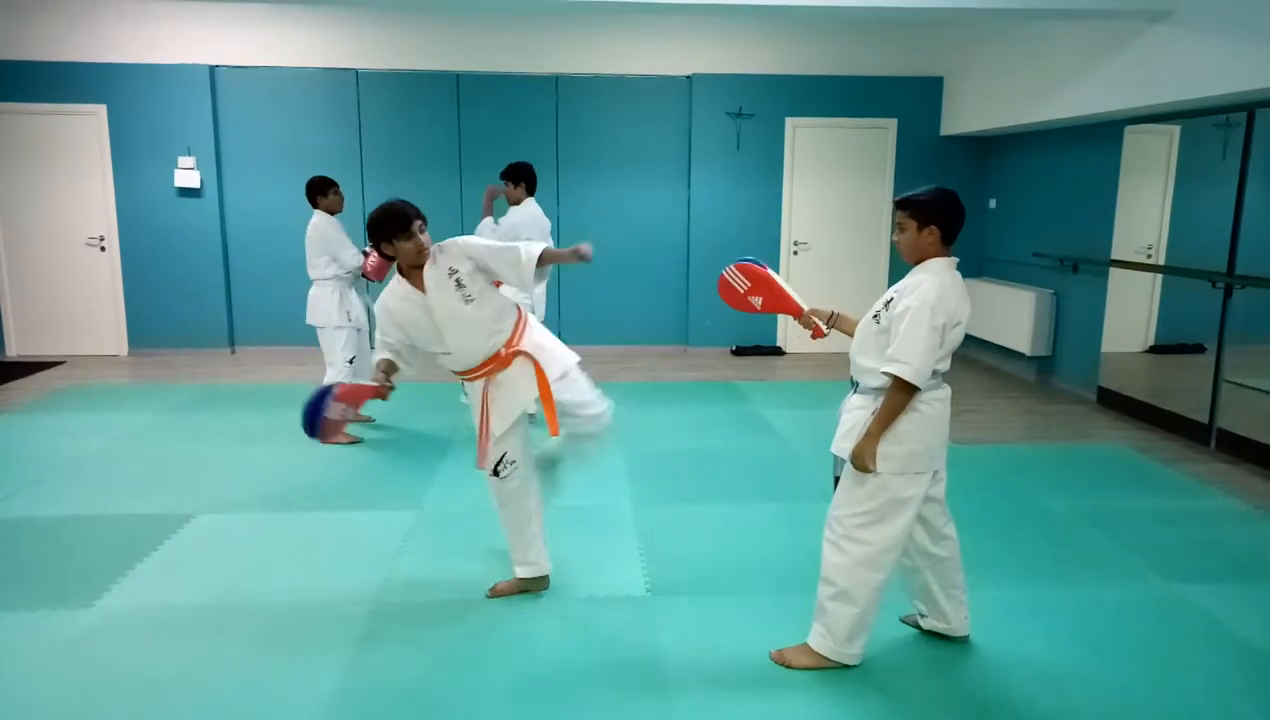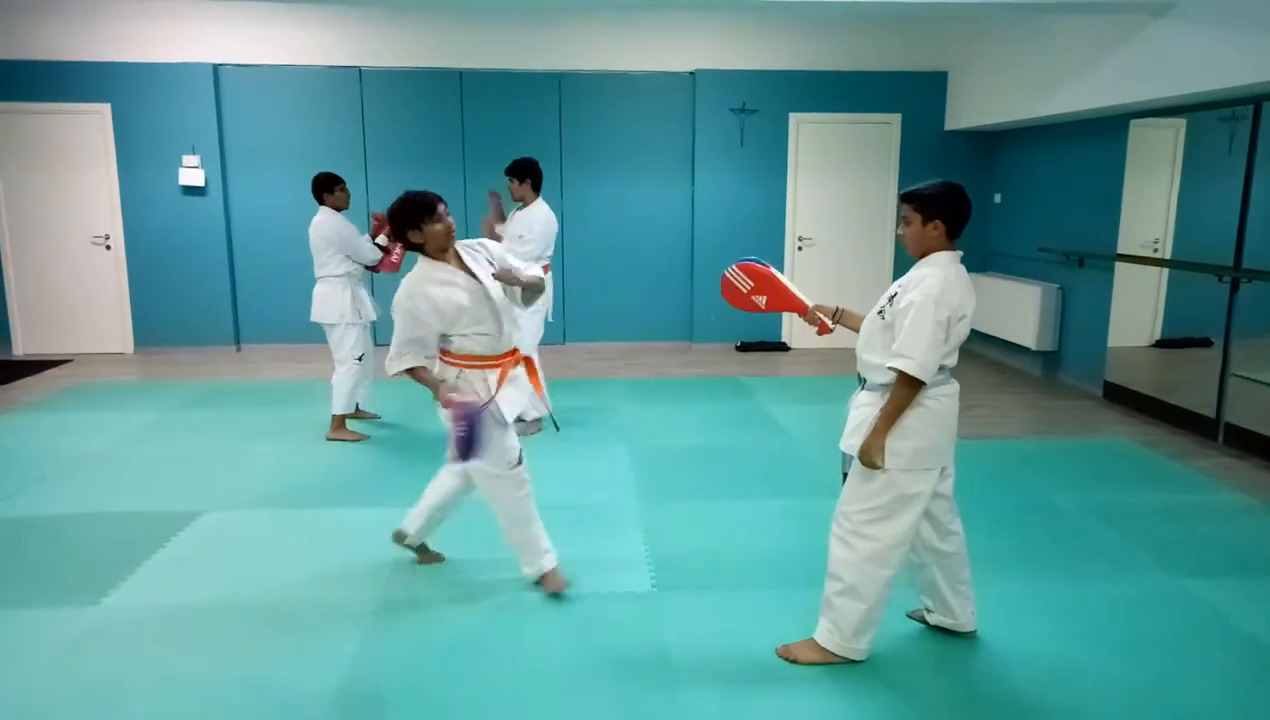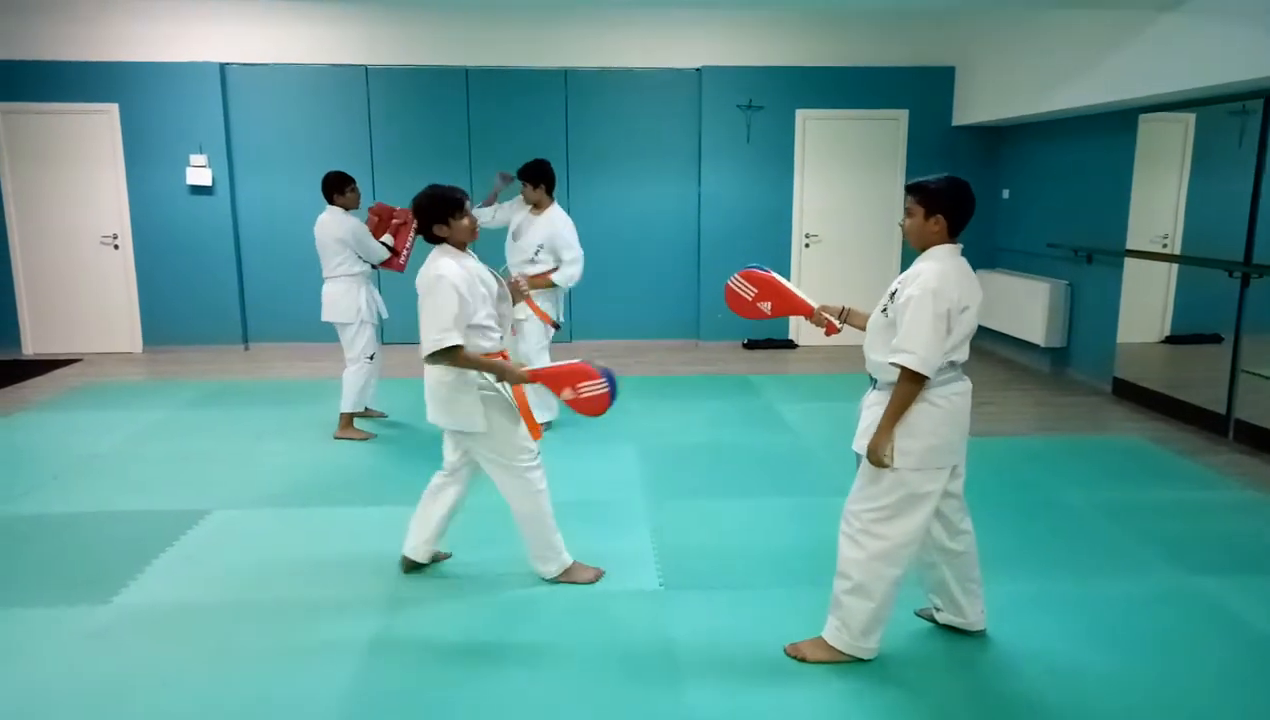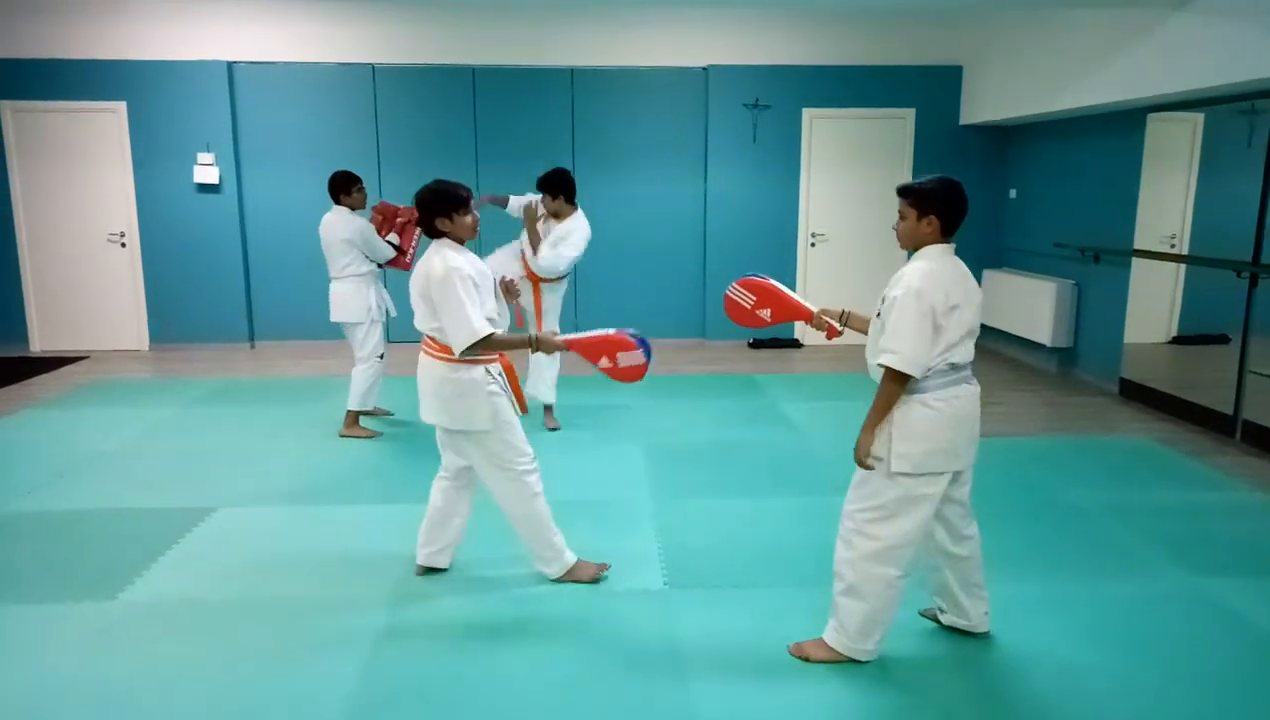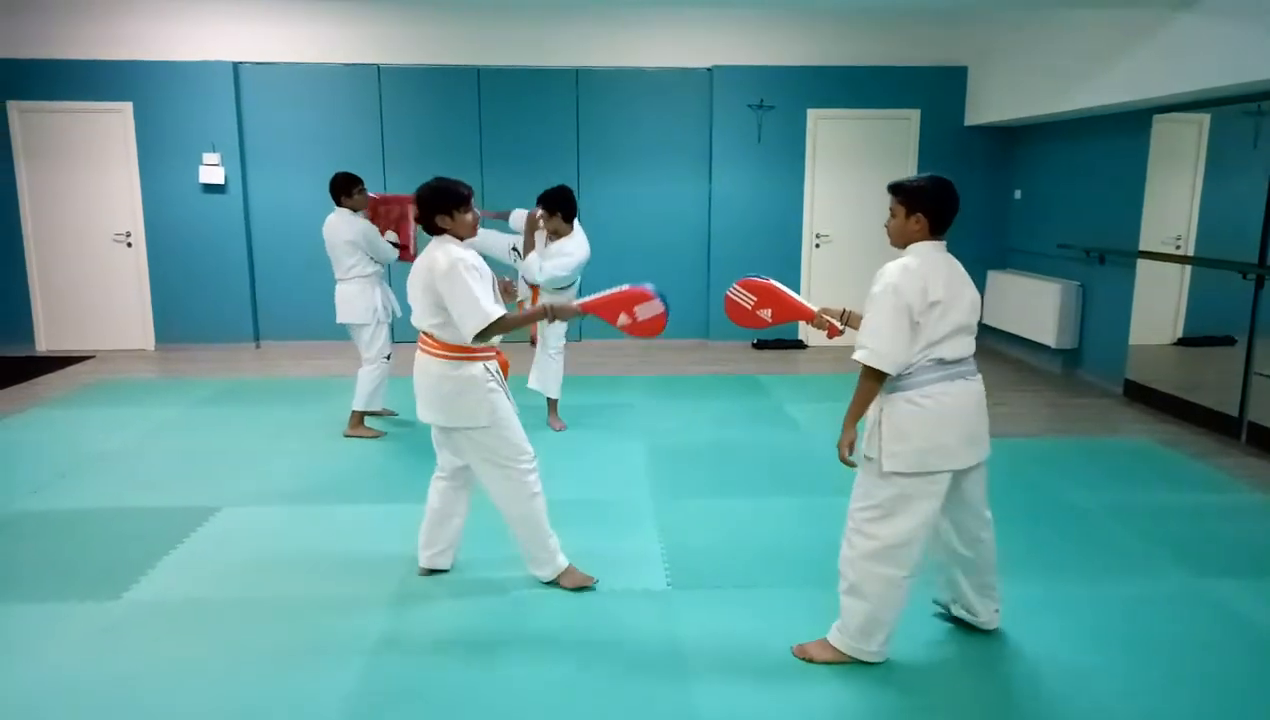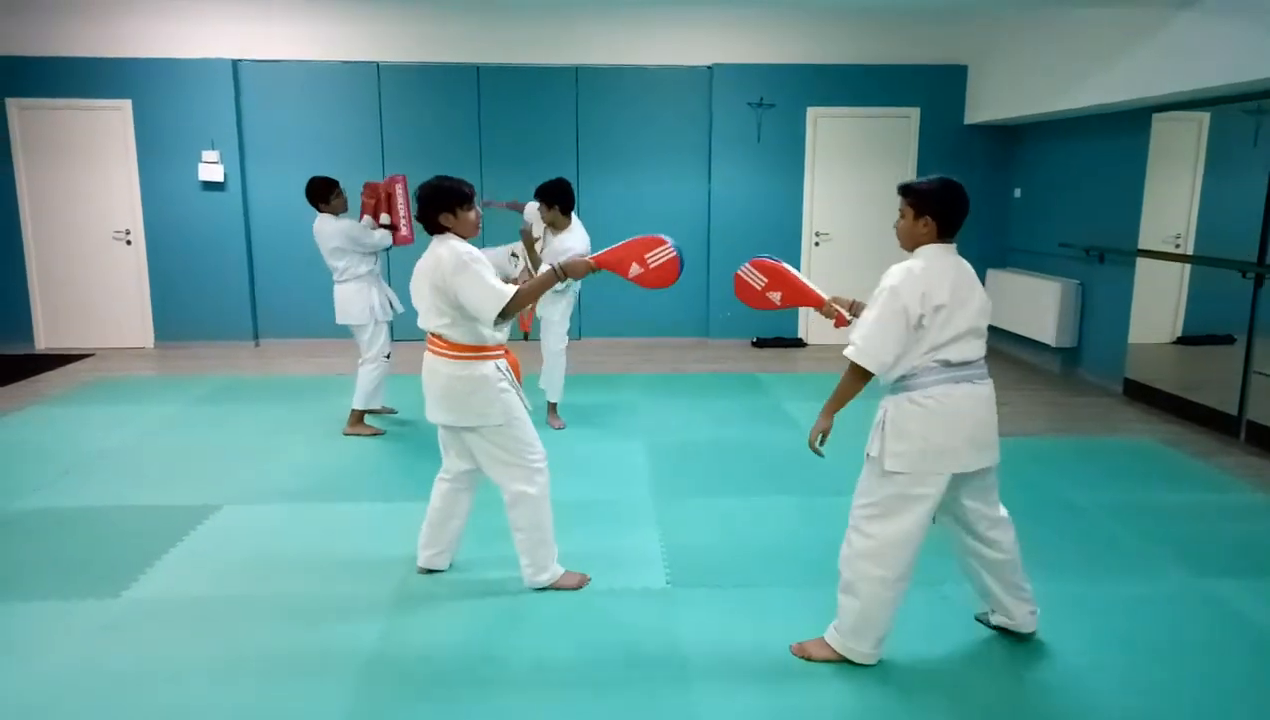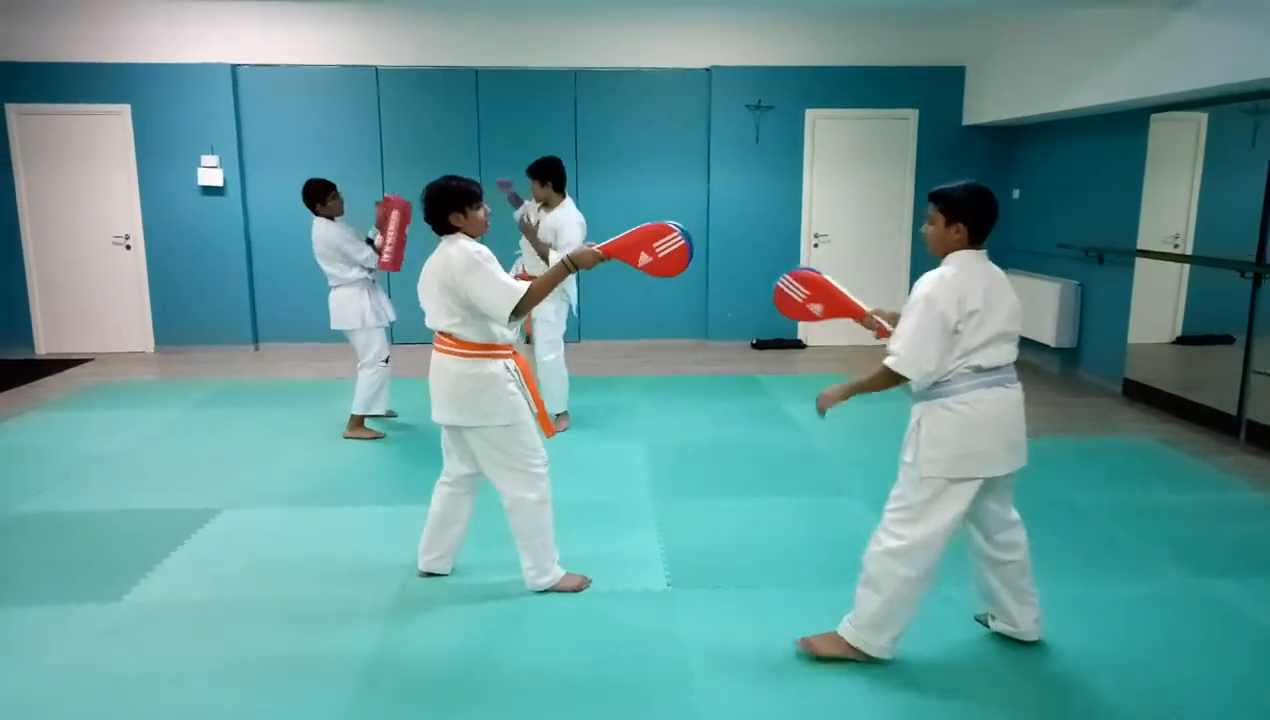
dt=0.2s
person 1, frame 1
left shoulder: (928, 291)
right shoulder: (936, 282)
left elbow: (906, 375)
right elbow: (893, 339)
left wrist: (870, 438)
right wrist: (830, 318)
left hip: (898, 423)
right hip: (917, 422)
left knee: (856, 531)
right knee: (926, 522)
left ankle: (833, 643)
right ankle: (946, 616)
person 1, frame 2
left shoulder: (932, 284)
right shoulder: (943, 276)
left elbow: (912, 370)
right elbow: (900, 334)
left wrist: (878, 433)
right wrist: (835, 314)
left hip: (907, 418)
right hip: (927, 417)
left knee: (864, 526)
right knee: (933, 517)
left ankle: (839, 639)
right ankle: (953, 612)
person 1, frame 3
left shoulder: (929, 278)
right shoulder: (954, 271)
left elbow: (914, 365)
left wrist: (883, 430)
right wrist: (843, 315)
left hip: (918, 415)
right hip: (941, 411)
left knee: (874, 524)
right knee: (944, 516)
left ankle: (848, 638)
right ankle: (962, 611)
person 1, frame 4
left shoulder: (917, 278)
right shoulder: (956, 273)
left elbow: (901, 365)
left wrist: (869, 430)
right wrist: (844, 318)
left hip: (920, 417)
right hip: (954, 408)
left knee: (871, 526)
right knee: (951, 518)
left ankle: (849, 639)
right ankle: (966, 612)
person 1, frame 5
left shoulder: (899, 275)
right shoulder: (954, 272)
left elbow: (880, 360)
left wrist: (851, 423)
right wrist: (846, 316)
left hip: (916, 415)
right hip: (963, 403)
left knee: (878, 528)
right knee: (967, 515)
left ankle: (855, 640)
right ankle: (977, 608)
person 1, frame 6
left shoulder: (906, 277)
right shoulder: (965, 275)
left elbow: (869, 358)
left wrist: (828, 412)
right wrist: (855, 307)
left hip: (923, 415)
right hip: (973, 406)
left knee: (879, 528)
right knee: (982, 518)
left ankle: (852, 640)
right ankle: (1015, 614)
person 1, frame 7
left shoulder: (939, 285)
right shoulder: (997, 281)
left elbow: (907, 366)
left wrist: (843, 392)
right wrist: (898, 320)
left hip: (954, 420)
right hip: (1002, 411)
left knee: (908, 528)
right knee: (998, 523)
left ankle: (862, 634)
right ankle: (1019, 620)
person 2, frame 1
left shoulder: (460, 252)
right shoulder: (391, 305)
left elbow: (531, 256)
right elbow: (392, 350)
left wrist: (567, 254)
right wrist: (384, 372)
left hip: (528, 351)
right hip: (491, 385)
left knee: (590, 415)
right knee: (509, 476)
right ankle: (532, 571)
person 2, frame 2
left shoulder: (480, 250)
right shoulder: (415, 291)
left elbow: (536, 290)
right elbow: (408, 356)
left wrist: (523, 280)
right wrist: (437, 386)
left hip: (508, 369)
right hip: (474, 386)
left knee: (472, 465)
right knee: (507, 469)
left ankle: (413, 531)
right ankle: (541, 563)
person 2, frame 3
left shoulder: (464, 262)
right shoulder: (443, 275)
left elbow: (481, 314)
right elbow: (439, 348)
left wrist: (511, 297)
right wrist: (496, 368)
left hip: (471, 380)
right hip: (471, 387)
left knee: (458, 468)
right knee: (522, 468)
left ankle: (419, 551)
right ankle: (556, 563)
person 2, frame 4
left shoulder: (438, 260)
right shoulder: (453, 266)
right elbow: (470, 341)
left wrist: (500, 296)
right wrist: (533, 341)
left hip: (448, 378)
right hip: (468, 382)
left knee: (457, 469)
right knee: (516, 470)
left ankle: (431, 554)
right ankle: (559, 563)
person 2, frame 5
left shoulder: (431, 258)
right shoulder: (456, 260)
right elbow: (482, 328)
left wrist: (496, 296)
right wrist: (546, 311)
left hip: (440, 372)
right hip: (464, 378)
left knee: (454, 468)
right knee: (515, 468)
left ankle: (433, 556)
right ankle: (551, 565)
person 2, frame 6
left shoulder: (431, 259)
right shoulder: (460, 257)
right elbow: (502, 310)
left wrist: (501, 288)
right wrist: (558, 272)
left hip: (447, 372)
right hip: (475, 377)
left knee: (458, 469)
right knee: (527, 470)
left ankle: (432, 555)
right ankle: (543, 570)
person 2, frame 7
left shoulder: (438, 260)
right shoulder: (469, 256)
right elbow: (517, 304)
left wrist: (508, 285)
right wrist: (570, 263)
left hip: (453, 372)
right hip: (483, 376)
left knee: (460, 472)
right knee: (528, 474)
left ankle: (433, 558)
right ankle: (544, 572)
person 3, frame 1
left shoulder: (325, 223)
right shoulder: (325, 225)
left elbow: (342, 261)
right elbow: (353, 260)
left wrist: (367, 260)
left hip: (341, 297)
right hip: (333, 299)
left knee: (358, 357)
right knee: (341, 362)
person 3, frame 2
left shoulder: (320, 221)
right shoulder: (337, 224)
right elbow: (369, 255)
left wrist: (370, 252)
right wrist: (385, 236)
left hip: (338, 293)
right hip: (341, 296)
left knee: (361, 355)
right knee: (350, 360)
left ankle: (352, 407)
right ankle: (337, 427)
person 3, frame 3
left shoulder: (323, 221)
right shoulder: (349, 224)
right elbow: (377, 255)
left wrist: (374, 234)
right wrist: (391, 233)
left hip: (339, 291)
right hip: (352, 294)
left knee: (367, 354)
right knee: (361, 358)
left ankle: (360, 406)
right ankle: (345, 425)
person 3, frame 4
left shoulder: (327, 221)
right shoulder: (357, 225)
right elbow: (384, 254)
right wrist: (397, 233)
left hip: (345, 291)
right hip: (360, 293)
left knee: (370, 353)
right knee: (371, 357)
left ankle: (367, 405)
right ankle: (350, 423)
person 3, frame 5
left shoulder: (332, 221)
right shoulder: (359, 226)
right elbow: (388, 254)
left wrist: (381, 232)
right wrist: (396, 235)
left hip: (352, 292)
right hip: (365, 295)
left knee: (374, 354)
right knee: (377, 358)
left ankle: (370, 405)
right ankle: (355, 424)
person 3, frame 6
left shoulder: (323, 224)
right shoulder: (341, 227)
left elbow: (360, 235)
right elbow: (382, 240)
left wrist: (370, 215)
left hip: (354, 292)
right hip: (363, 294)
left knee: (373, 353)
right knee: (378, 357)
left ankle: (369, 402)
right ankle: (354, 421)
person 3, frame 7
left shoulder: (331, 226)
right shoulder: (330, 233)
left elbow: (362, 245)
right elbow: (371, 260)
left wrist: (376, 232)
right wrist: (381, 238)
left hip: (358, 298)
right hip: (356, 300)
left knee: (374, 357)
right knee: (376, 361)
left ankle: (371, 406)
right ankle: (355, 425)
person 4, frame 1
left shoulder: (521, 215)
right shoulder: (539, 218)
left elbow: (488, 238)
left wrist: (487, 203)
left hip: (514, 291)
right hip: (529, 290)
person 4, frame 2
left shoulder: (542, 217)
right shoulder: (522, 211)
left elbow: (519, 257)
right elbow: (503, 229)
left wrist: (493, 235)
right wrist: (496, 208)
left knee: (522, 349)
left ankle: (534, 416)
person 4, frame 3
left shoulder: (560, 224)
right shoulder: (520, 206)
left elbow: (573, 270)
right elbow: (483, 215)
left wrist: (533, 284)
right wrist: (497, 188)
left hip: (539, 298)
left knee: (534, 355)
right knee: (515, 351)
left ankle: (542, 416)
person 4, frame 4
left shoulder: (578, 231)
right shoulder: (543, 207)
left elbow: (545, 264)
right elbow: (515, 203)
left wrist: (531, 228)
right wrist: (491, 200)
left hip: (547, 287)
right hip: (518, 264)
left ankle: (547, 410)
person 4, frame 5
left shoulder: (576, 251)
right shoulder: (548, 223)
left elbow: (534, 275)
right elbow: (519, 218)
left wrist: (528, 235)
right wrist: (485, 214)
left hip: (556, 293)
right hip: (530, 260)
left knee: (552, 346)
right knee: (478, 238)
left ankle: (552, 411)
person 4, frame 6
left shoulder: (576, 245)
right shoulder: (549, 217)
right elbow: (529, 209)
left wrist: (529, 251)
right wrist: (502, 204)
left hip: (557, 292)
left knee: (554, 346)
left ankle: (552, 409)
person 4, frame 7
left shoulder: (570, 221)
right shoulder: (541, 204)
right elbow: (523, 211)
left wrist: (533, 239)
right wrist: (510, 194)
left hip: (551, 292)
right hip: (526, 277)
left knee: (548, 352)
left ankle: (560, 411)
